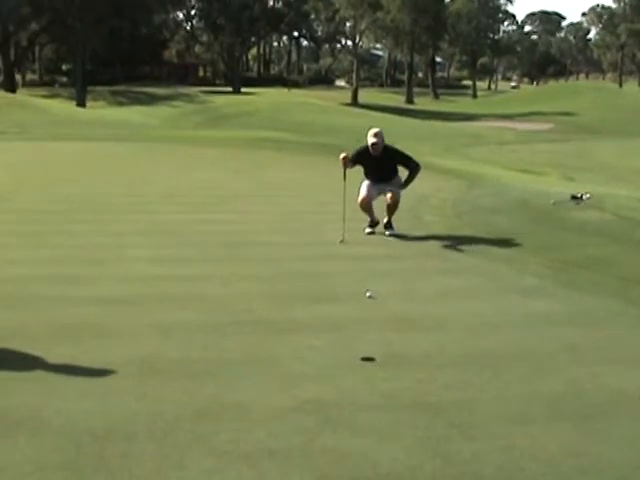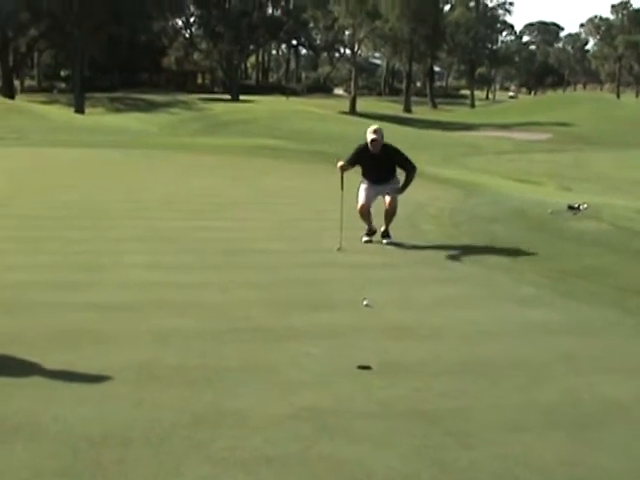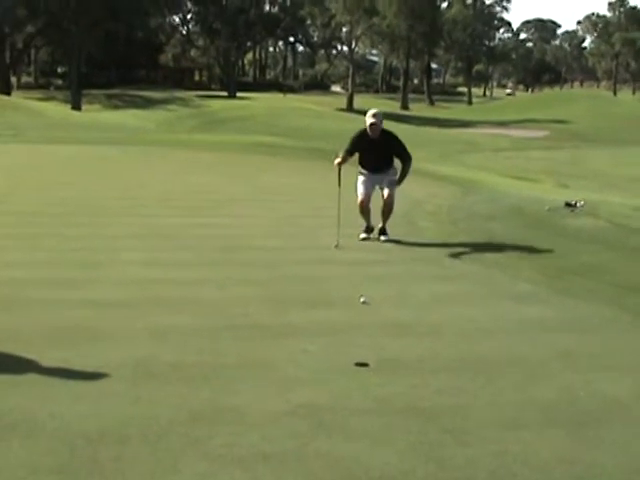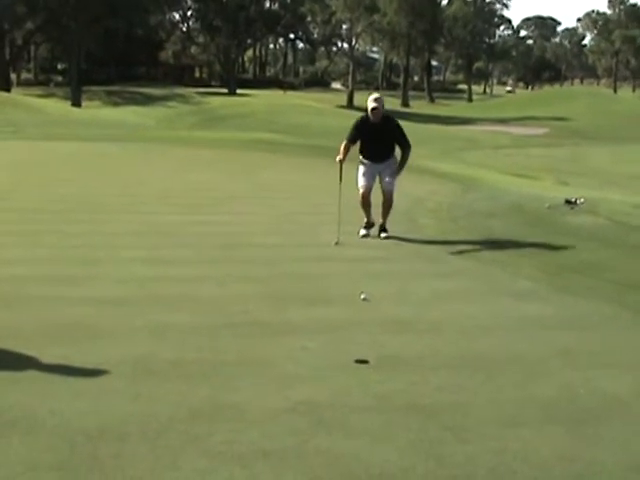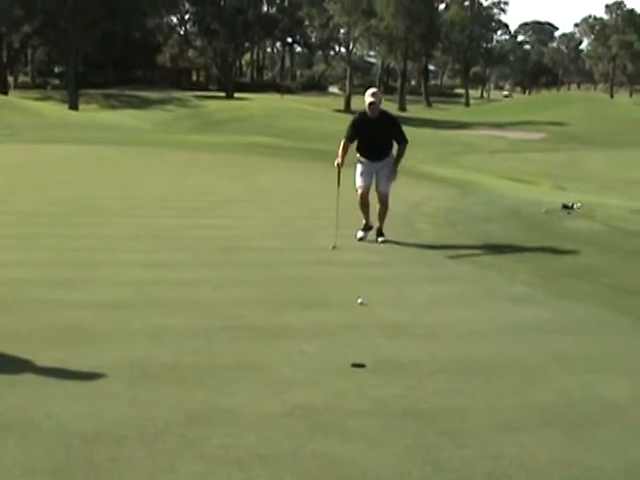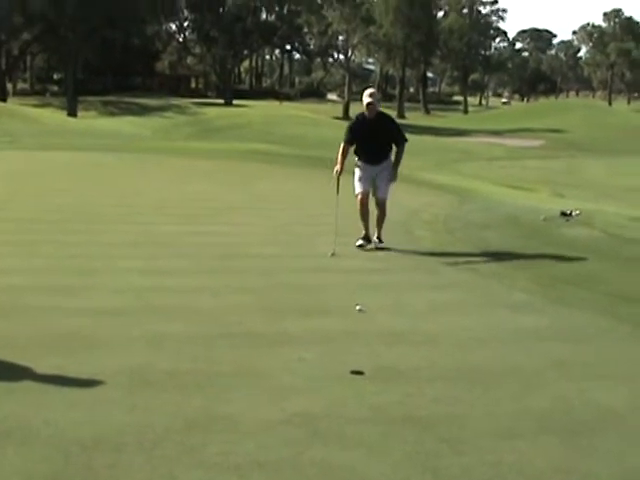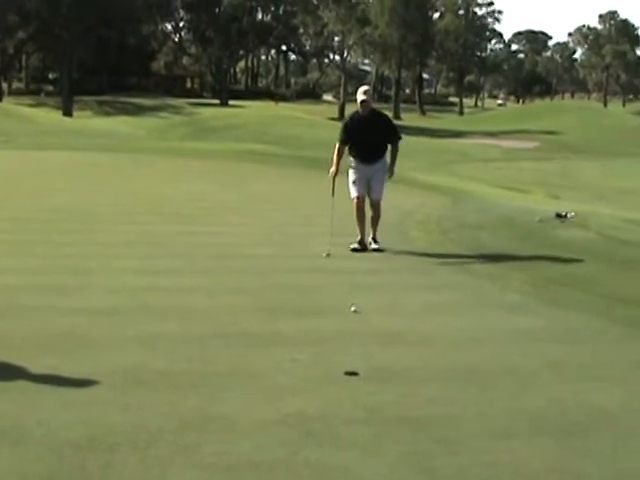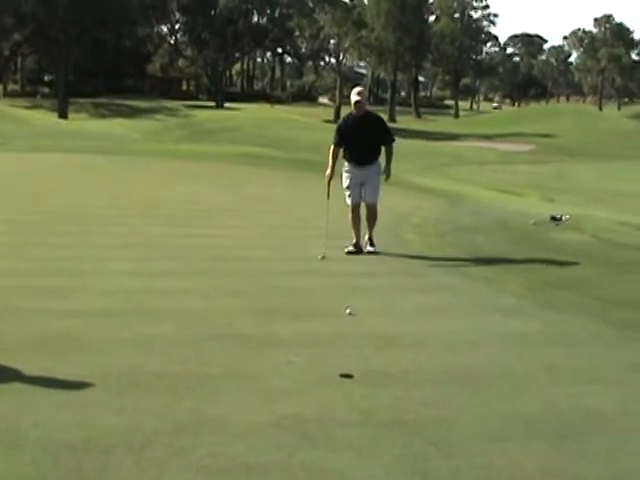
dt=0.1s
person 1, frame 1
left shoulder: (393, 153)
right shoulder: (363, 152)
left elbow: (416, 167)
right elbow: (348, 164)
left wrist: (405, 184)
right wrist: (344, 160)
left hip: (391, 182)
right hip: (372, 182)
left knee: (393, 197)
right knee: (363, 201)
left ankle: (388, 221)
right ankle: (373, 220)
person 1, frame 2
left shoulder: (392, 151)
right shoulder: (361, 150)
left elbow: (412, 169)
right elbow: (347, 165)
left wrist: (402, 188)
right wrist: (342, 166)
left hip: (389, 183)
right hip: (369, 183)
left knee: (391, 203)
right knee: (362, 207)
left ankle: (385, 230)
right ankle: (370, 228)
person 1, frame 3
left shoulder: (391, 139)
right shoulder: (359, 136)
left elbow: (407, 159)
right elbow: (347, 154)
left wrist: (400, 180)
right wrist: (340, 161)
left hip: (387, 173)
right hip: (366, 173)
left knee: (388, 198)
right knee: (362, 201)
left ankle: (383, 228)
right ankle: (368, 226)
person 1, frame 4
left shoulder: (392, 124)
right shoulder: (361, 122)
left elbow: (406, 147)
right elbow: (349, 142)
left wrist: (399, 169)
right wrist: (342, 156)
left hip: (388, 162)
right hip: (367, 162)
left knee: (388, 193)
right knee: (364, 193)
left ankle: (383, 225)
right ankle: (368, 221)
person 1, frame 5
left shoulder: (390, 120)
right shoulder: (358, 119)
left elbow: (403, 143)
right elbow: (347, 141)
left wrist: (395, 166)
right wrist: (341, 158)
left hip: (385, 162)
right hip: (364, 161)
left knee: (383, 196)
right knee: (362, 193)
left ankle: (379, 229)
right ankle: (366, 224)
person 1, frame 6
left shoulder: (388, 121)
right shoulder: (357, 122)
left elbow: (401, 144)
right elbow: (346, 145)
left wrist: (395, 167)
right wrist: (340, 165)
left hip: (383, 165)
right hip: (363, 165)
left knee: (381, 202)
right knee: (362, 199)
left ankle: (378, 236)
right ankle: (366, 235)
person 1, frame 7
left shoulder: (383, 119)
right shoulder: (351, 120)
left elbow: (394, 142)
right elbow: (341, 144)
left wrist: (392, 165)
right wrist: (335, 166)
left hip: (378, 165)
right hip: (357, 165)
left knee: (375, 203)
right knee: (358, 201)
left ankle: (373, 237)
right ankle: (361, 240)
person 1, frame 8
left shoulder: (377, 121)
right shoulder: (345, 122)
left elbow: (388, 144)
right elbow: (336, 147)
left wrist: (388, 166)
right wrist: (331, 168)
left hip: (372, 167)
right hip: (351, 168)
left knee: (371, 206)
right knee: (354, 207)
left ankle: (369, 238)
right ankle: (357, 243)
